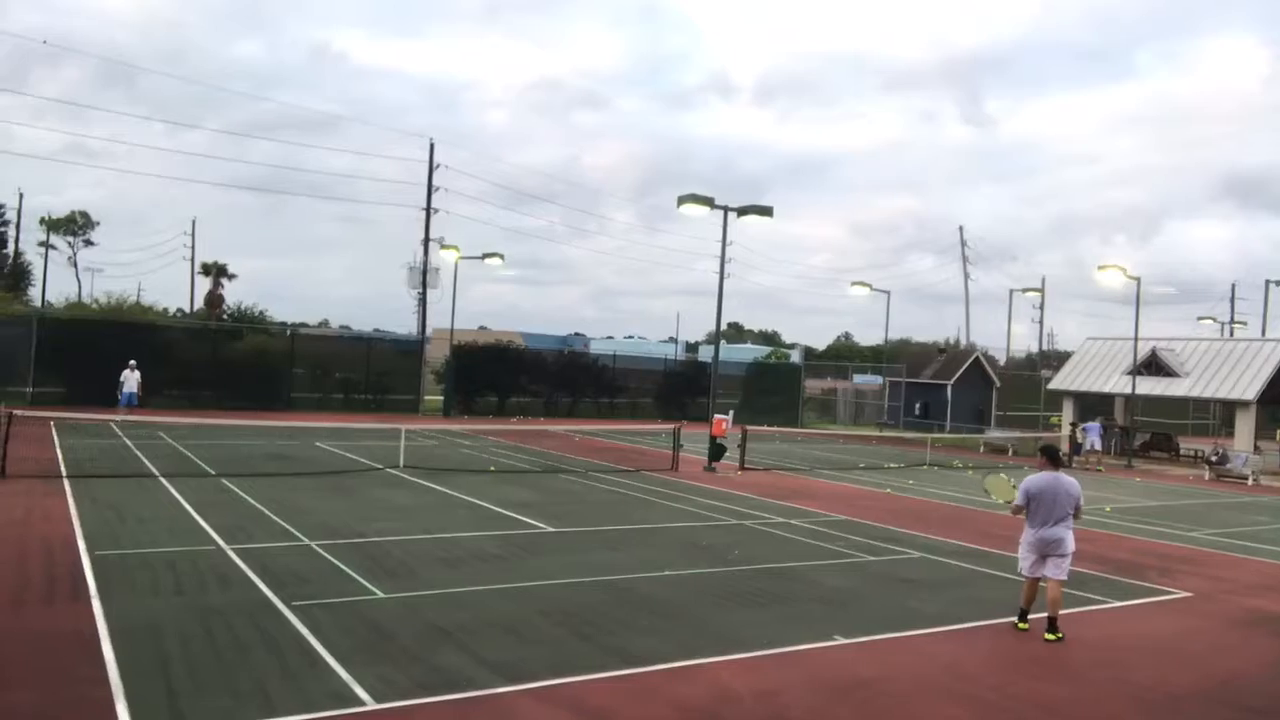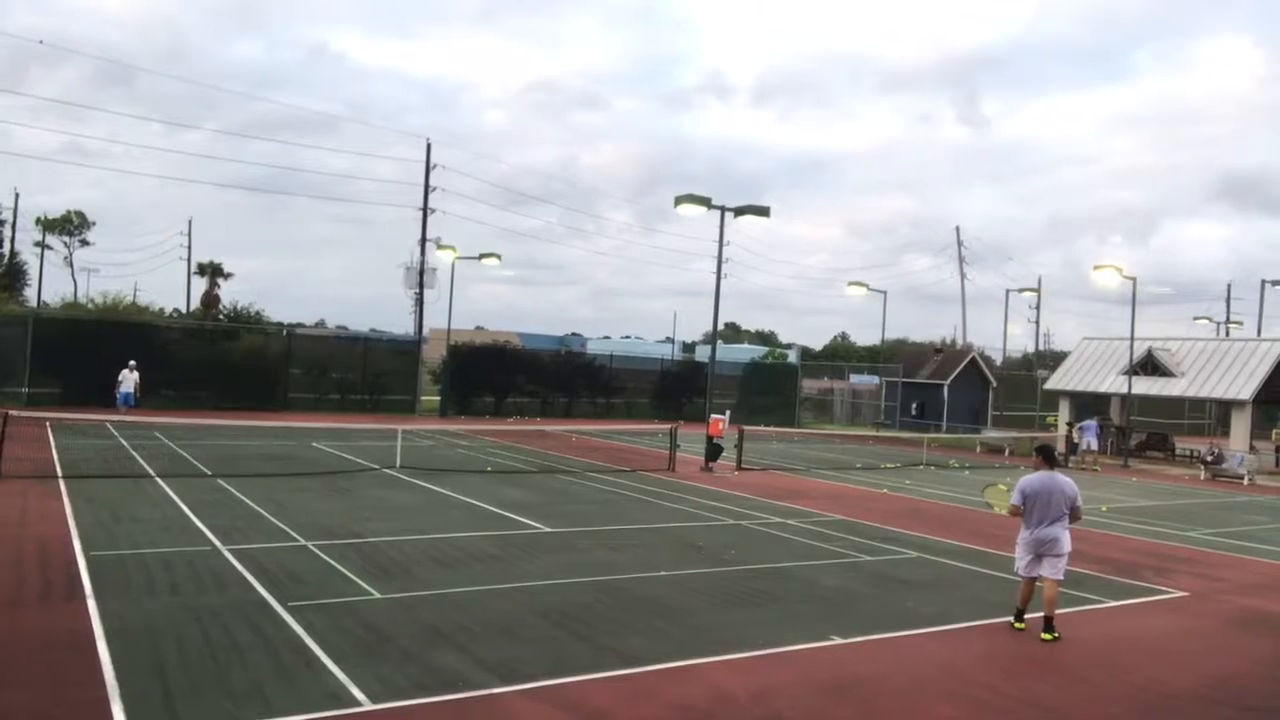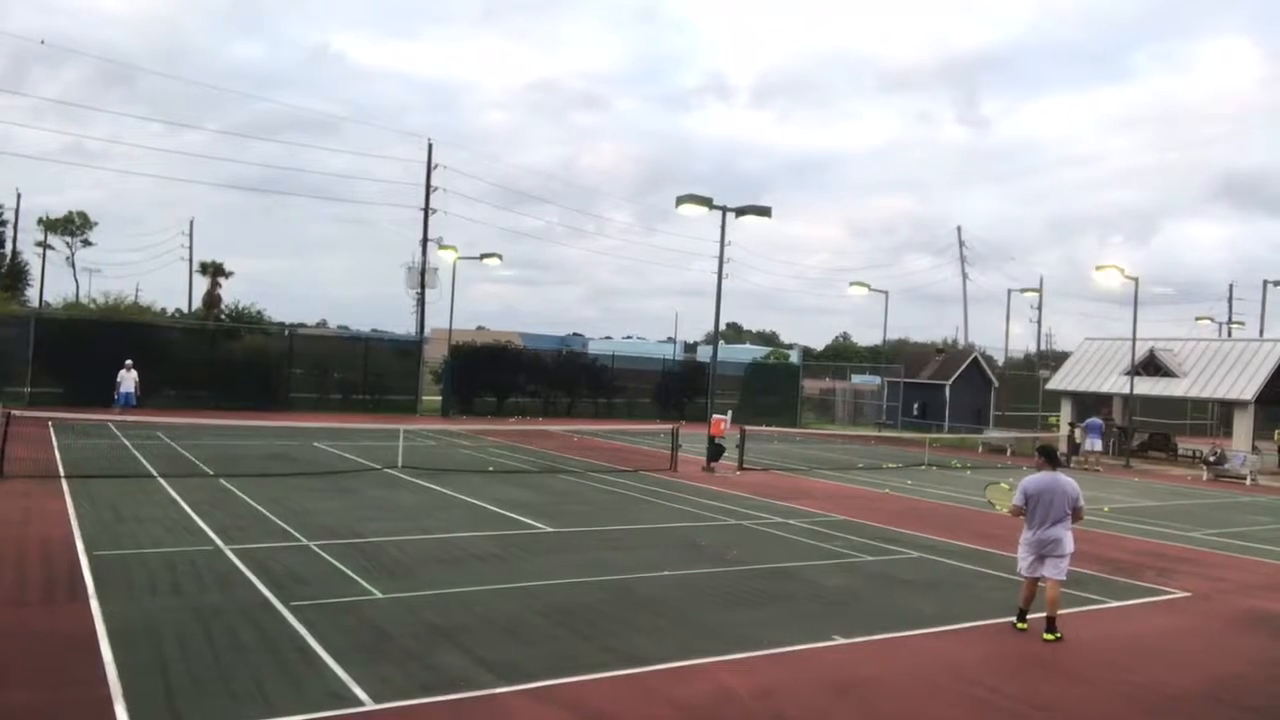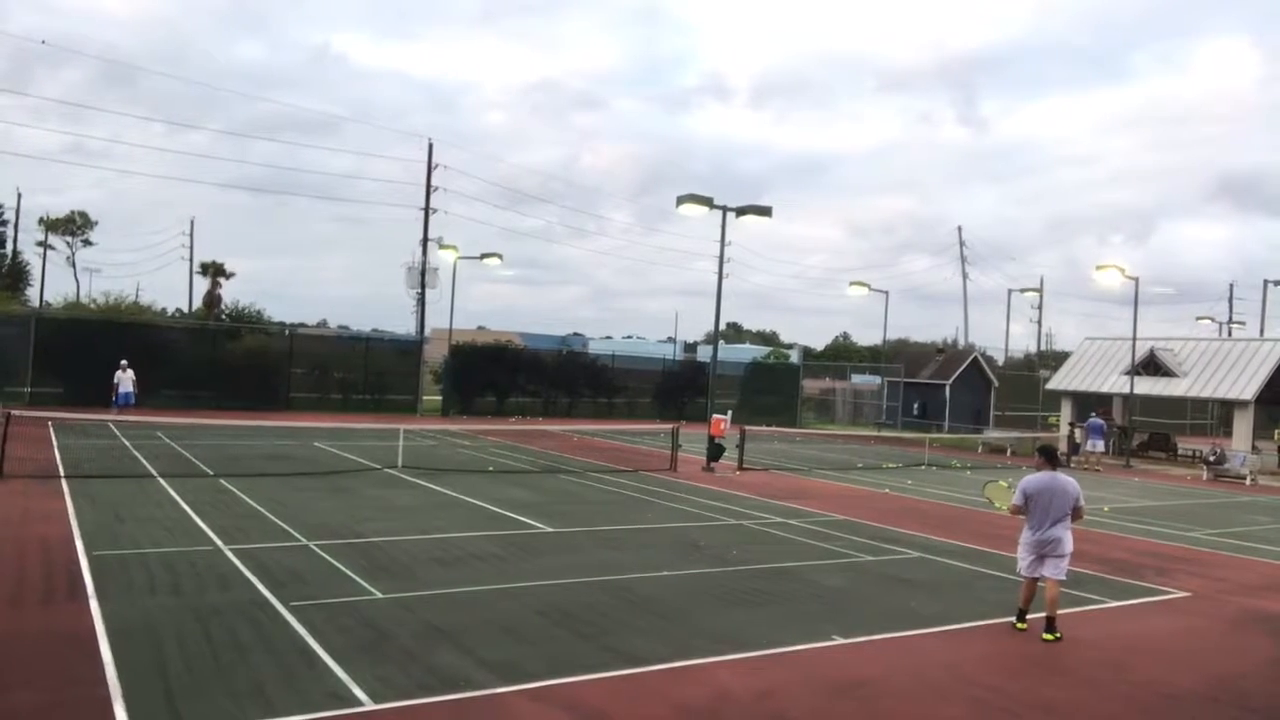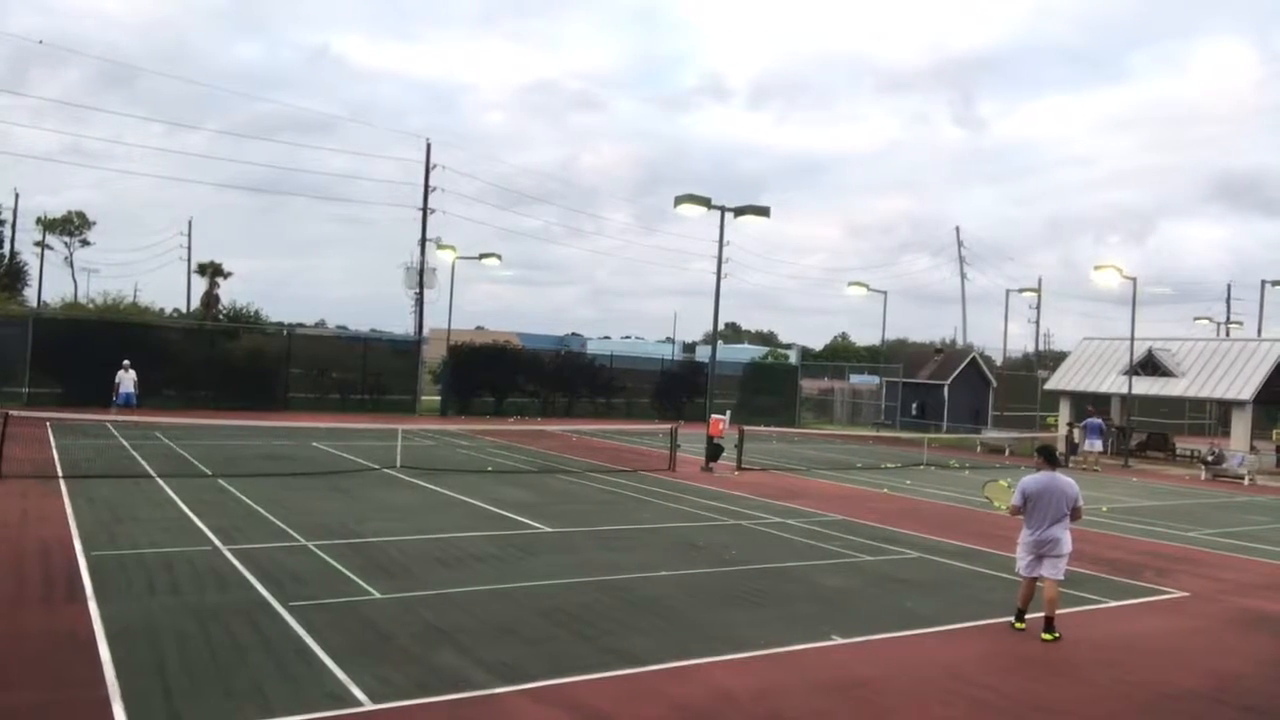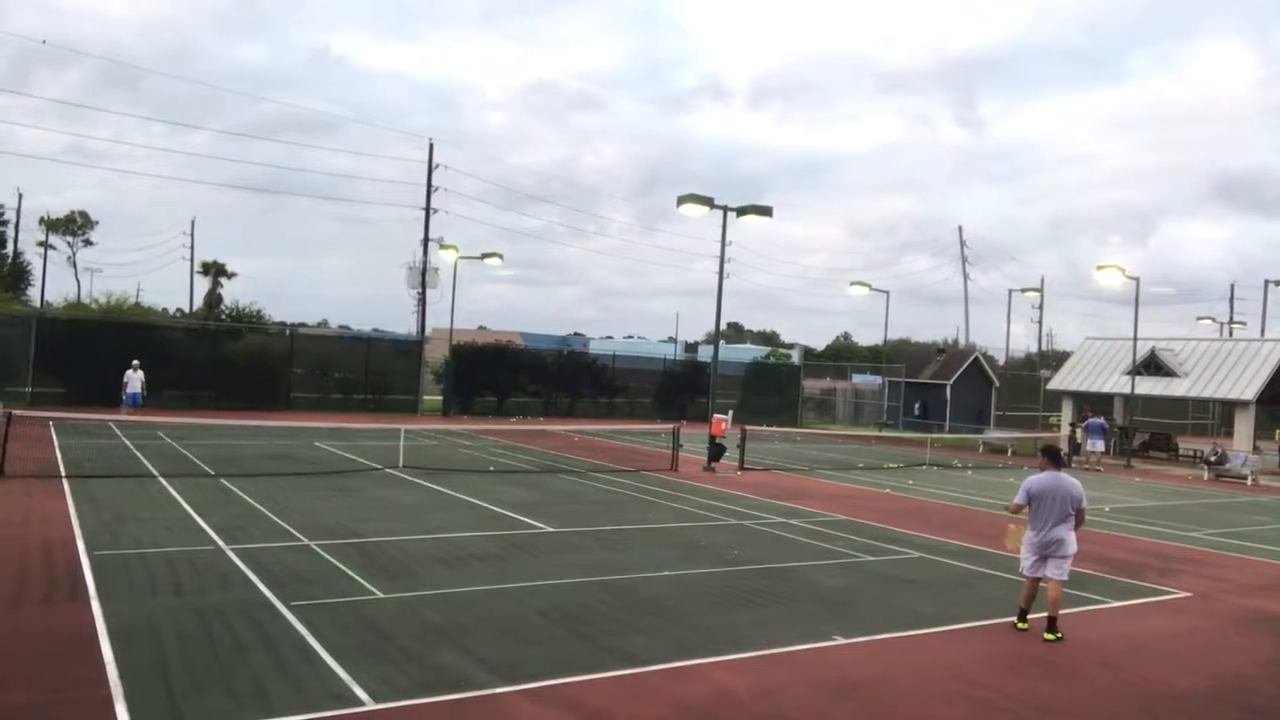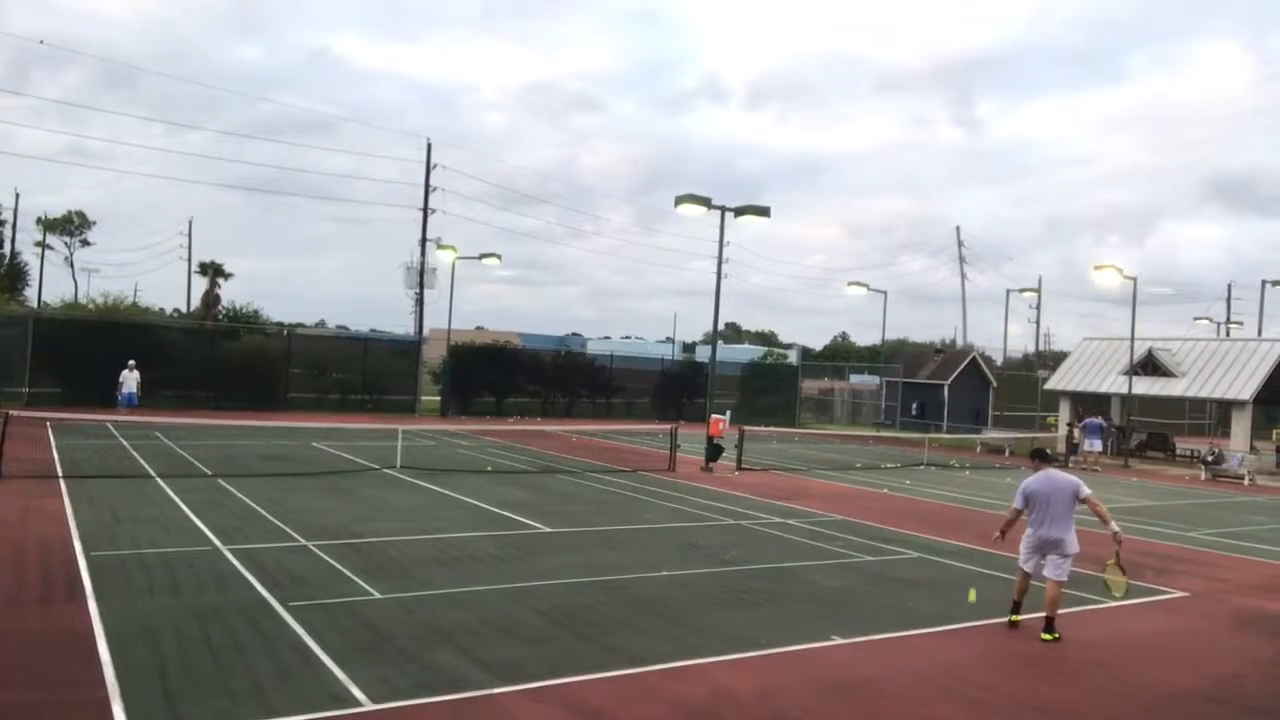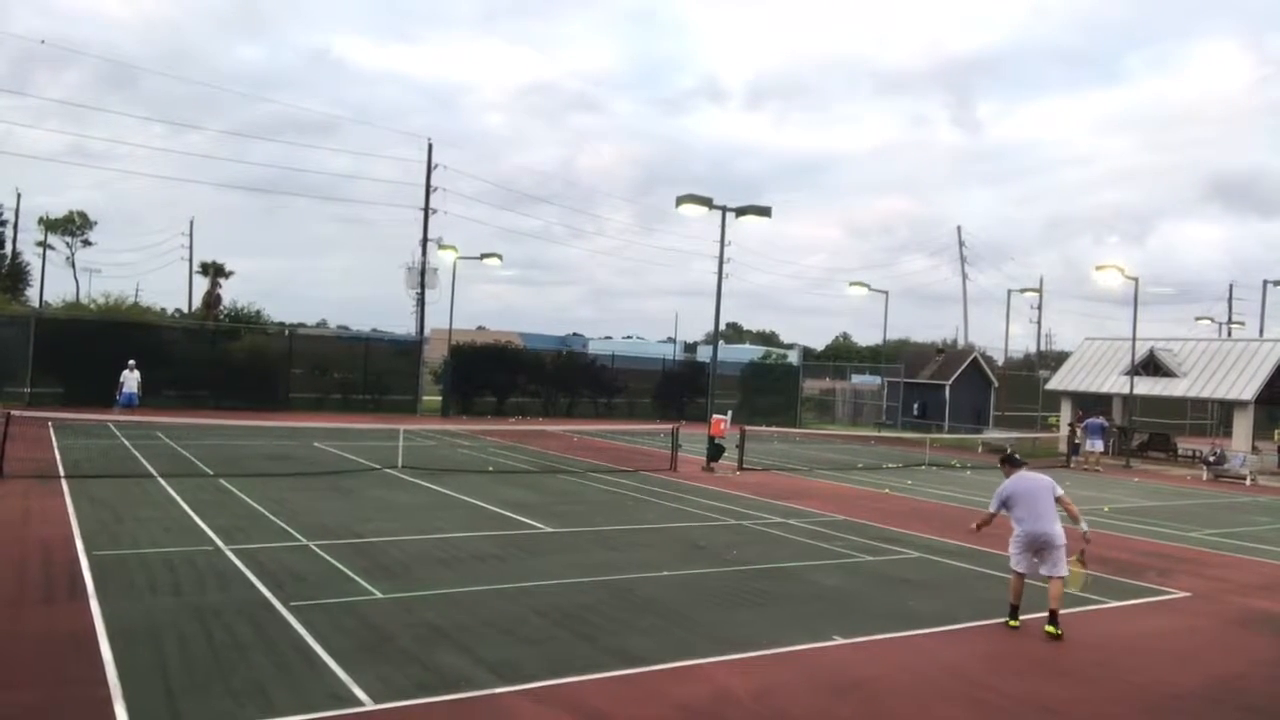
dt=0.5s
person 1, frame 1
left shoulder: (1030, 482)
right shoulder: (1073, 484)
left elbow: (1016, 510)
right elbow: (1077, 514)
left wrist: (1029, 509)
left hip: (1034, 538)
right hip: (1060, 539)
left knee: (1031, 579)
right knee: (1055, 583)
left ankle: (1022, 619)
right ankle: (1051, 628)
person 1, frame 2
left shoulder: (1026, 482)
right shoulder: (1069, 484)
left elbow: (1013, 511)
right elbow: (1077, 515)
left hip: (1031, 538)
right hip: (1056, 539)
left knee: (1027, 579)
right knee: (1050, 582)
left ankle: (1018, 619)
right ankle: (1048, 628)
person 1, frame 3
left shoulder: (1028, 482)
right shoulder: (1071, 484)
left elbow: (1015, 511)
right elbow: (1079, 515)
left hip: (1033, 538)
right hip: (1059, 540)
left knee: (1030, 579)
right knee: (1053, 582)
left ankle: (1021, 619)
right ankle: (1050, 628)
person 1, frame 4
left shoulder: (1028, 482)
right shoulder: (1071, 484)
left elbow: (1015, 510)
right elbow: (1079, 514)
left hip: (1033, 539)
right hip: (1059, 540)
left knee: (1029, 579)
right knee: (1052, 582)
left ankle: (1021, 619)
right ankle: (1050, 628)
person 1, frame 5
left shoulder: (1027, 482)
right shoulder: (1070, 484)
left elbow: (1013, 511)
right elbow: (1077, 515)
left hip: (1031, 538)
right hip: (1057, 540)
left knee: (1028, 579)
right knee: (1051, 582)
left ankle: (1019, 619)
right ankle: (1048, 628)
person 1, frame 6
left shoulder: (1032, 482)
right shoulder: (1075, 485)
left elbow: (1015, 509)
right elbow: (1081, 518)
left wrist: (1009, 506)
left hip: (1036, 539)
right hip: (1062, 541)
left knee: (1031, 579)
right knee: (1055, 583)
left ankle: (1022, 619)
right ankle: (1051, 628)
person 1, frame 7
left shoulder: (1028, 484)
right shoulder: (1072, 481)
left elbow: (1014, 515)
right elbow: (1095, 505)
left wrist: (1001, 532)
right wrist: (1113, 528)
left hip: (1035, 537)
right hip: (1062, 540)
left knee: (1024, 573)
right knee: (1054, 582)
left ankle: (1014, 613)
right ankle: (1048, 628)
person 1, frame 8
left shoulder: (1005, 488)
right shoulder: (1045, 480)
left elbow: (990, 517)
right elbow: (1067, 504)
left wrist: (977, 526)
right wrist: (1083, 527)
left hip: (1024, 535)
right hip: (1051, 533)
left knee: (1018, 573)
right knee: (1056, 577)
left ankle: (1013, 617)
right ankle: (1053, 622)
